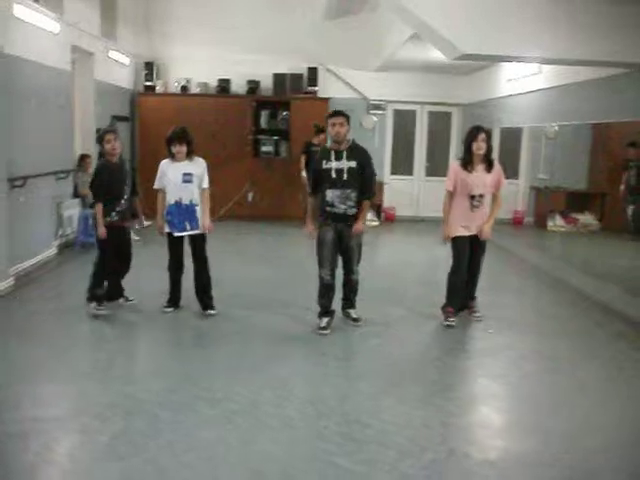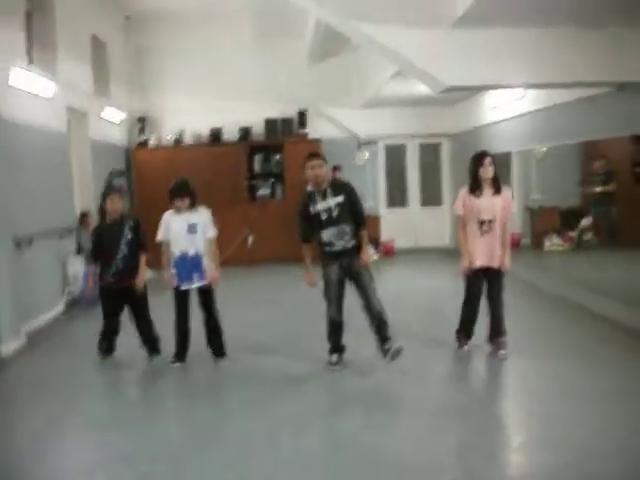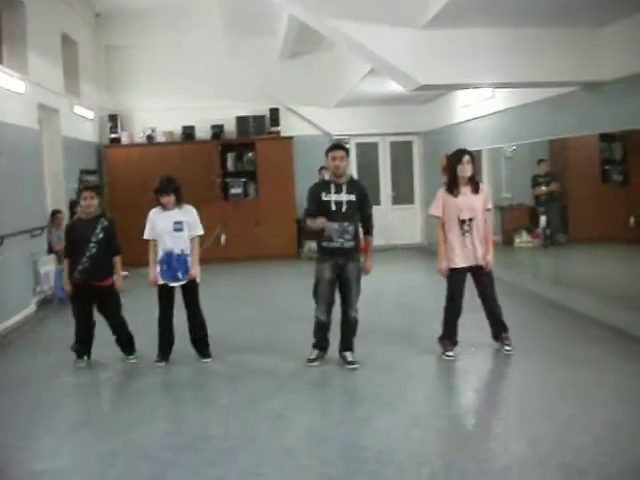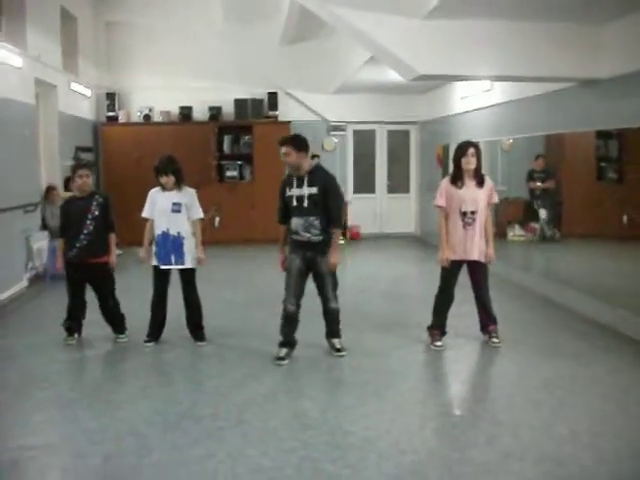
dt=1s
person 1, frame 1
left shoulder: (361, 154)
right shoulder: (321, 156)
left elbow: (369, 190)
right elbow: (313, 192)
left wrist: (361, 220)
right wrist: (310, 221)
left hip: (352, 223)
right hip: (327, 223)
left knee: (352, 269)
right knee: (326, 271)
left ankle: (349, 306)
right ankle: (325, 313)
person 1, frame 2
left shoulder: (345, 189)
right shoulder: (307, 202)
left elbow: (361, 220)
right elbow: (306, 239)
left wrist: (365, 249)
right wrist: (308, 269)
left hip: (355, 256)
right hip: (331, 261)
left knee: (371, 299)
right knee: (334, 309)
left ankle: (386, 343)
right ankle: (336, 350)
person 1, frame 3
left shoulder: (359, 190)
right shoulder: (318, 189)
left elbow: (367, 225)
right elbow: (308, 218)
left wrist: (368, 257)
right wrist: (317, 222)
left hip: (351, 258)
right hip: (326, 257)
left knee: (350, 307)
right knee: (323, 306)
left ankle: (346, 349)
right ankle: (320, 346)
person 1, frame 4
left shoulder: (325, 179)
right shoulder: (287, 182)
left elbow: (336, 218)
left wrist: (334, 251)
right wrist: (282, 249)
left hip: (322, 249)
right hip: (297, 250)
left knee: (329, 297)
right knee: (291, 300)
left ankle: (334, 337)
right ankle: (287, 343)
person 2, frame 1
left shoulder: (494, 168)
right shoulder: (457, 167)
left elbow: (497, 199)
right elbow: (449, 198)
left wrist: (489, 224)
right wrist: (445, 225)
left hip: (480, 227)
right hip: (460, 226)
left knee: (474, 268)
right knee: (460, 267)
left ankle: (468, 302)
right ankle: (450, 308)
person 2, frame 2
left shoulder: (504, 193)
right shoulder: (466, 194)
left elbow: (505, 226)
right elbow: (461, 227)
left wrist: (507, 254)
right wrist: (464, 255)
left hip: (495, 256)
right hip: (474, 256)
left knee: (496, 298)
right knee: (472, 296)
left ankle: (498, 338)
right ankle: (463, 334)
person 2, frame 3
left shoulder: (482, 190)
right shoulder: (444, 193)
left elbow: (487, 223)
right elbow: (440, 227)
left wrist: (490, 252)
right wrist: (441, 257)
left hip: (479, 255)
right hip: (456, 257)
left knee: (489, 297)
right knee: (454, 300)
left ankle: (501, 334)
right ankle: (448, 340)
person 2, frame 4
left shoulder: (486, 184)
right shoulder: (448, 184)
left elbow: (488, 216)
right elbow: (443, 218)
left wrist: (490, 245)
right wrist: (443, 248)
left hip: (478, 248)
right hip: (454, 249)
left knee: (482, 290)
right knee: (446, 290)
left ankle: (490, 327)
right ankle: (436, 330)
person 3, frame 1
left shoulder: (199, 164)
right shoulder: (165, 165)
left elbow: (204, 193)
right elbow: (161, 193)
left wrist: (206, 218)
right wrist: (159, 218)
left hip: (196, 219)
right hip: (173, 220)
left knee: (200, 260)
right knee: (175, 262)
left ankle: (206, 301)
right ankle: (174, 299)
person 3, frame 2
left shoulder: (203, 213)
right shoulder: (168, 217)
left elbow: (210, 242)
right elbow: (166, 246)
left wrist: (213, 267)
right wrist: (167, 270)
left hip: (202, 270)
right hip: (180, 273)
left knee: (209, 310)
right knee: (181, 314)
left ankle: (218, 349)
right ankle: (180, 353)
person 3, frame 3
left shoulder: (188, 211)
right shoulder: (154, 214)
left elbow: (195, 240)
right elbow: (152, 244)
left wrist: (195, 266)
right wrist: (152, 270)
left hip: (186, 269)
right hip: (164, 271)
left knee: (193, 309)
right knee: (165, 312)
left ankle: (203, 348)
right ankle: (164, 352)
person 3, frame 4
left shoulder: (189, 194)
right shoulder: (154, 194)
left elbow: (196, 223)
right elbow: (150, 222)
left wrist: (199, 248)
right wrist: (145, 248)
left hip: (185, 251)
right hip: (161, 253)
left knee: (190, 292)
right knee: (159, 293)
left ankle: (197, 331)
right ankle: (154, 332)
person 4, frame 1
left shoulder: (125, 166)
right shoulder: (102, 168)
left elbow: (132, 193)
right elbow: (98, 198)
left wrist: (138, 214)
right wrist: (100, 224)
left hip: (123, 221)
right hip: (108, 223)
left knee: (123, 260)
right knee: (105, 260)
left ankle: (114, 293)
right ankle: (95, 299)
person 4, frame 2
left shoulder: (132, 223)
right shoulder: (99, 229)
left elbow: (142, 250)
right elbow: (95, 258)
left wrist: (142, 273)
left hip: (133, 280)
right hip: (110, 283)
left knee: (142, 317)
right knee: (110, 318)
left ankle: (153, 349)
right ankle: (106, 349)
person 4, frame 3
left shoulder: (106, 223)
right shoulder: (72, 226)
left elbow: (115, 252)
right elbow: (67, 256)
left wrist: (119, 276)
right wrist: (66, 279)
left hip: (104, 281)
right hip: (80, 282)
left knee: (115, 317)
right knee: (83, 320)
left ankle: (129, 350)
right ankle: (82, 353)
person 4, frame 4
left shoulder: (101, 200)
right shoulder: (67, 204)
left elbow: (110, 229)
right elbow: (62, 234)
left wrist: (113, 254)
right wrist: (60, 257)
left hip: (100, 258)
right hip: (75, 260)
left knee: (107, 296)
right knee: (75, 297)
left ankle: (119, 329)
right ankle: (73, 330)
